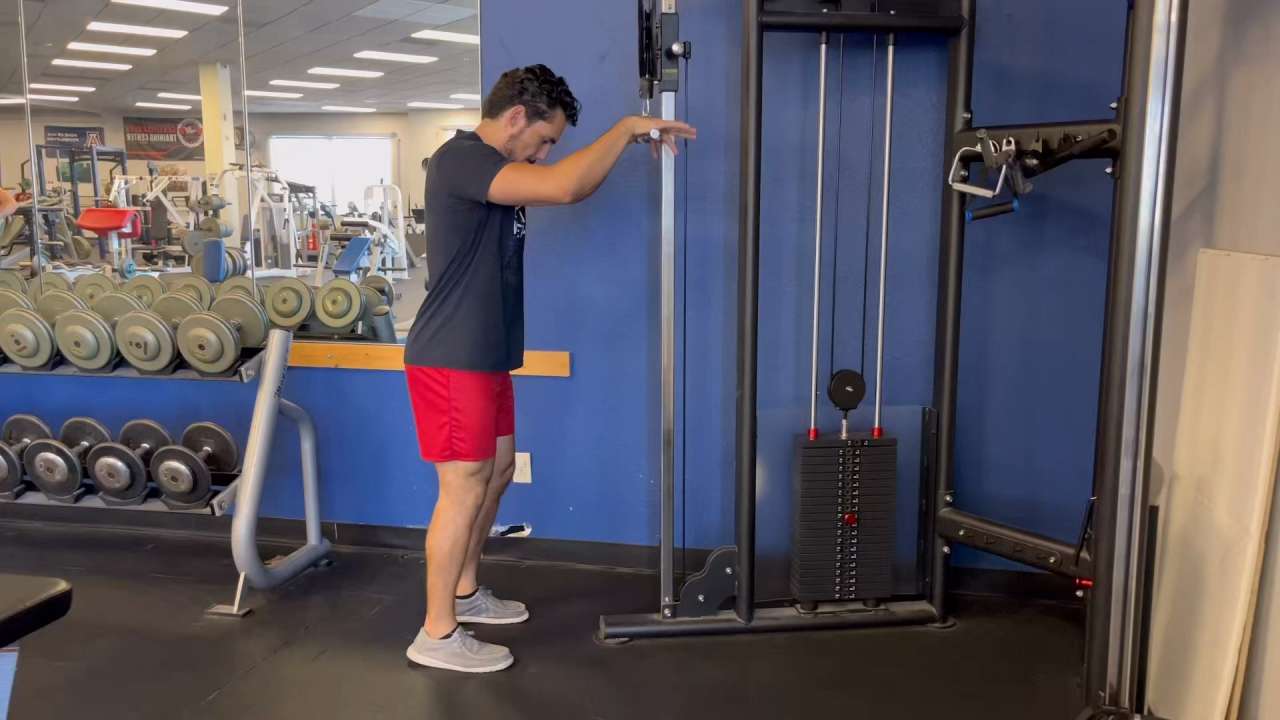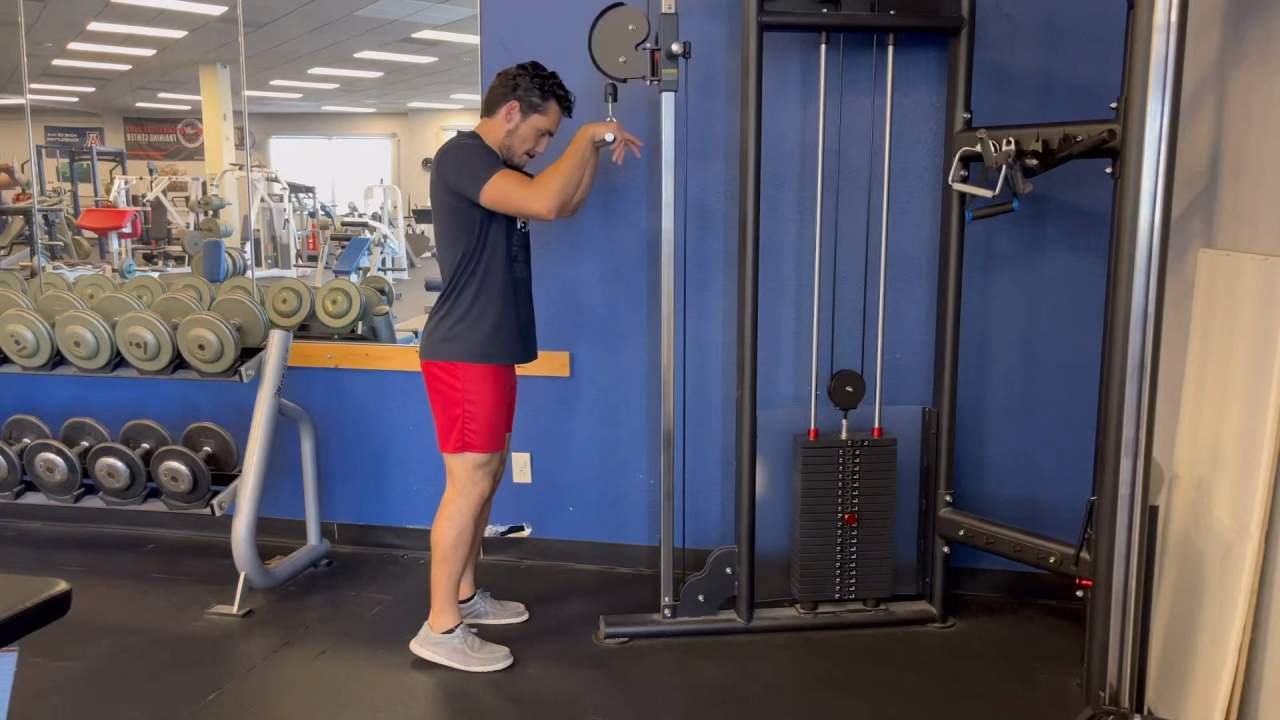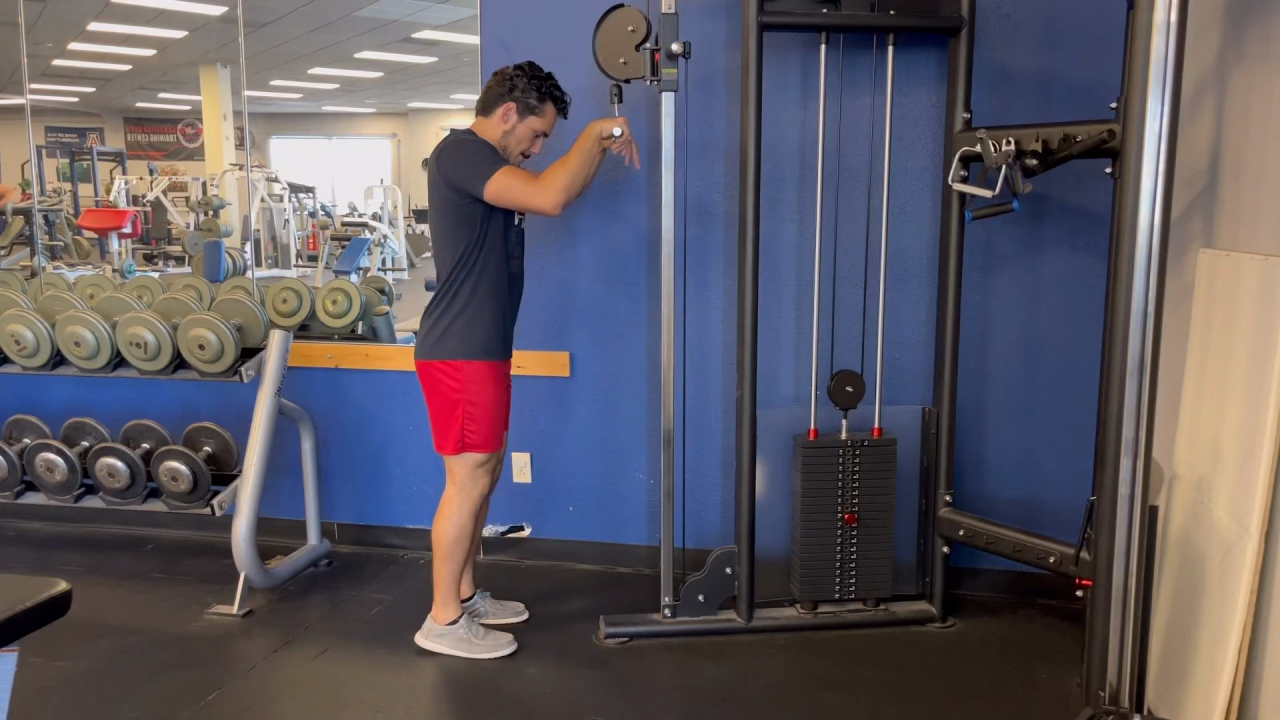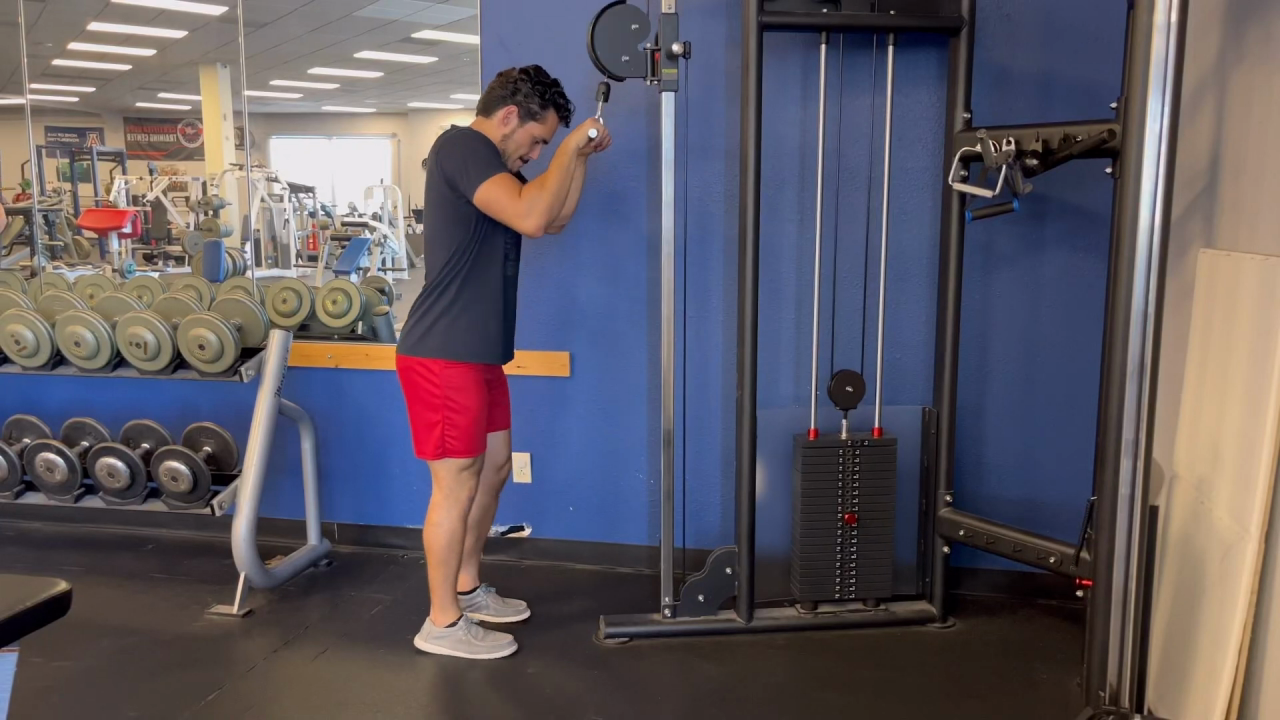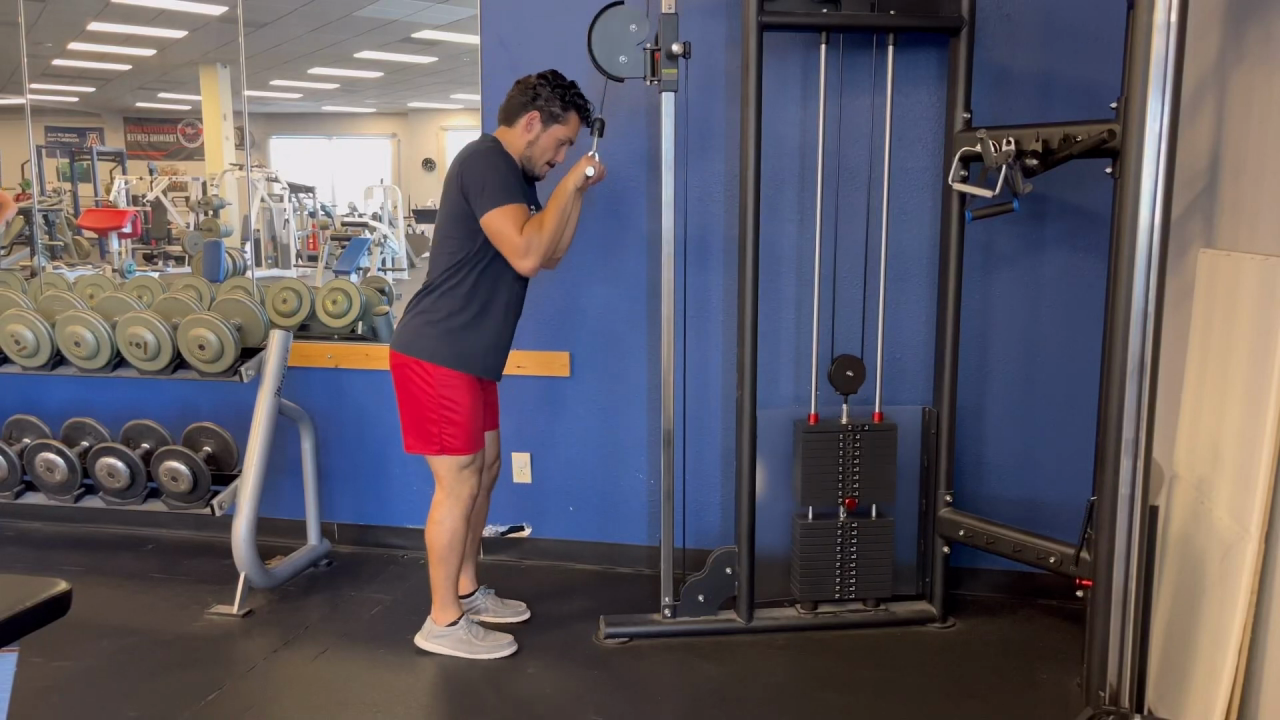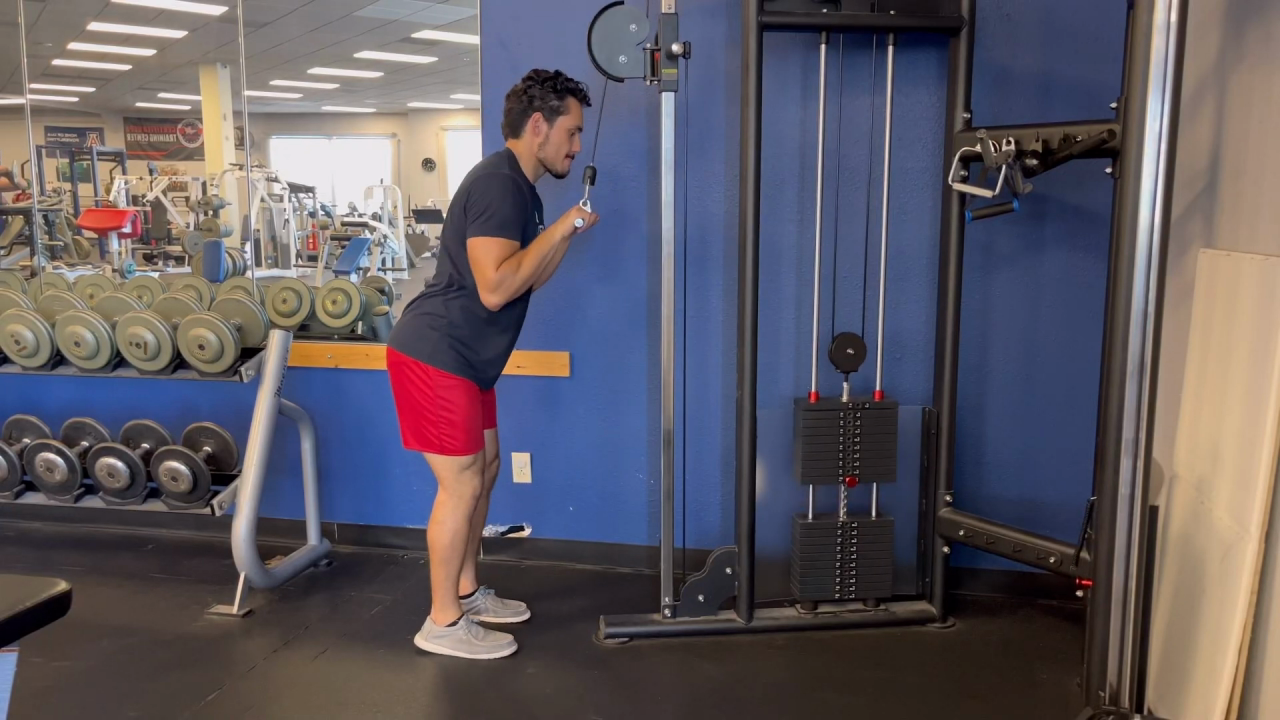
dt=0.4s
person 1, frame 1
left shoulder: (499, 167)
right shoulder: (460, 159)
left elbow: (569, 188)
right elbow: (563, 186)
left wrist: (625, 140)
right wrist: (629, 127)
left hip: (485, 355)
right hip: (451, 360)
left knee: (495, 473)
right knee: (462, 491)
left ankle: (465, 591)
right ankle: (438, 633)
person 1, frame 2
left shoulder: (498, 166)
right shoulder: (462, 157)
left elbow: (563, 205)
right elbow: (543, 202)
left wrist: (594, 146)
right wrist: (585, 137)
left hip: (491, 349)
right hip: (465, 353)
left knee: (484, 478)
right knee: (469, 485)
left ankle: (464, 596)
right ankle: (440, 629)
person 1, frame 3
left shoulder: (489, 162)
right shoulder: (461, 153)
left elbow: (558, 196)
right elbow: (550, 197)
left wrist: (600, 147)
right wrist: (594, 134)
left hip: (483, 348)
right hip: (460, 352)
left knee: (484, 476)
right knee: (468, 481)
left ankle: (465, 593)
right ankle: (444, 620)
person 1, frame 4
left shoulder: (494, 164)
right shoulder: (460, 147)
left elbow: (555, 219)
right elbow: (531, 218)
left wrist: (579, 155)
right wrist: (568, 145)
left hip: (478, 350)
right hip: (444, 353)
left knee: (492, 467)
right knee: (457, 484)
left ankle: (467, 588)
right ankle: (443, 622)
person 1, frame 5
left shoulder: (510, 173)
right shoulder: (487, 162)
left elbow: (549, 254)
right elbow: (526, 256)
left wrist: (575, 188)
right wrist: (570, 181)
left hip: (468, 352)
right hip: (437, 352)
left knee: (484, 468)
right knee: (459, 483)
left ankle: (467, 591)
right ankle: (444, 622)
person 1, frame 6
left shoulder: (520, 187)
right shoulder: (497, 183)
left elbow: (528, 281)
right elbow: (495, 290)
left wrist: (569, 231)
right wrist: (558, 227)
left hip: (464, 356)
right hip: (434, 356)
left knee: (484, 470)
right knee: (462, 484)
left ankle: (467, 592)
right ankle: (443, 623)
